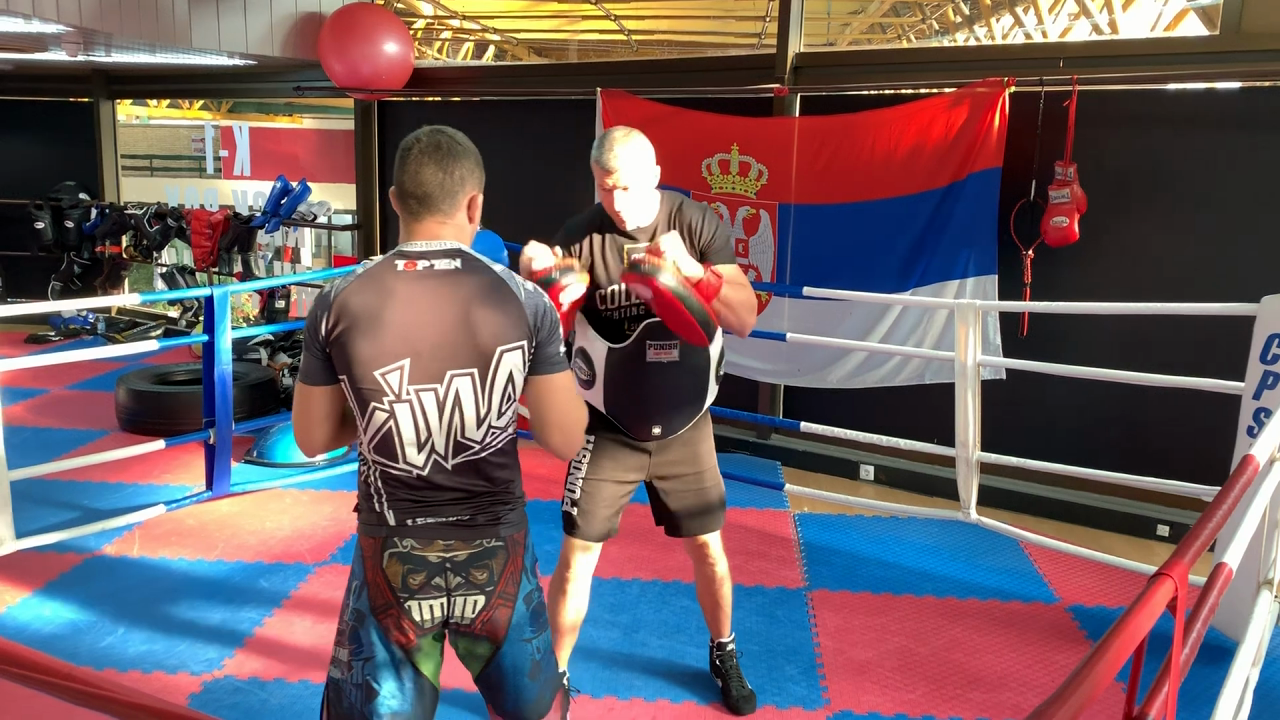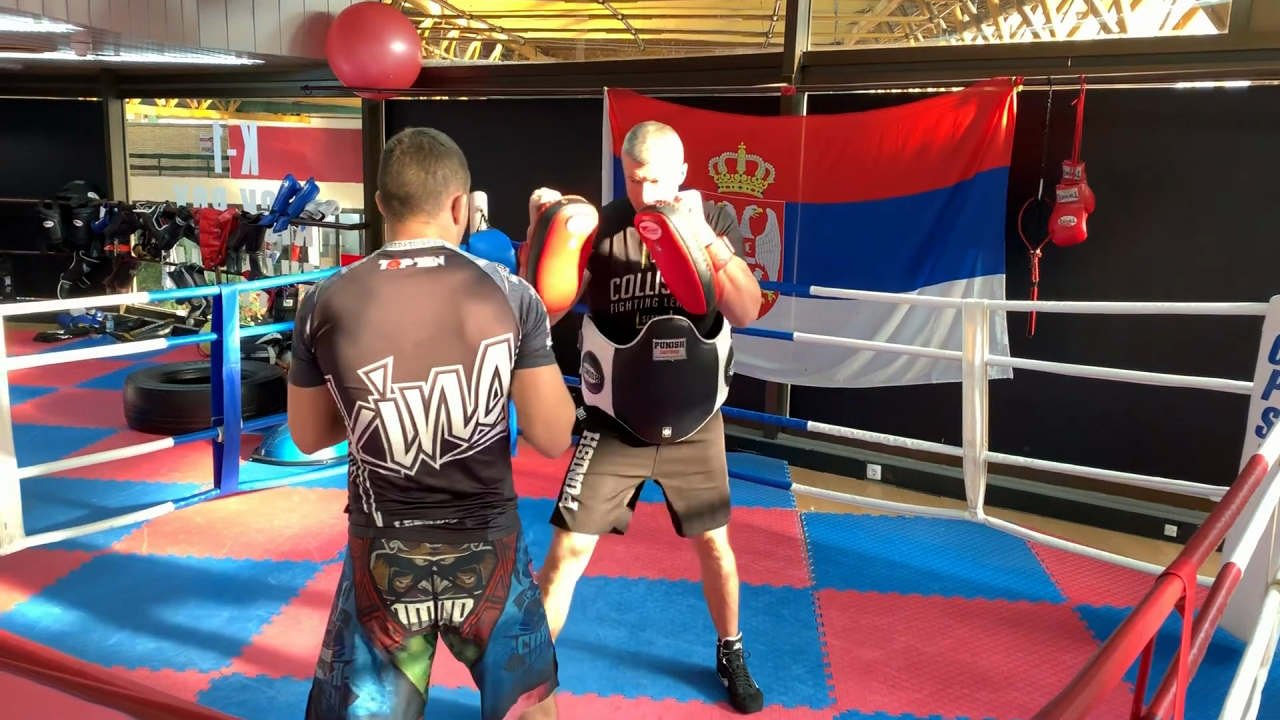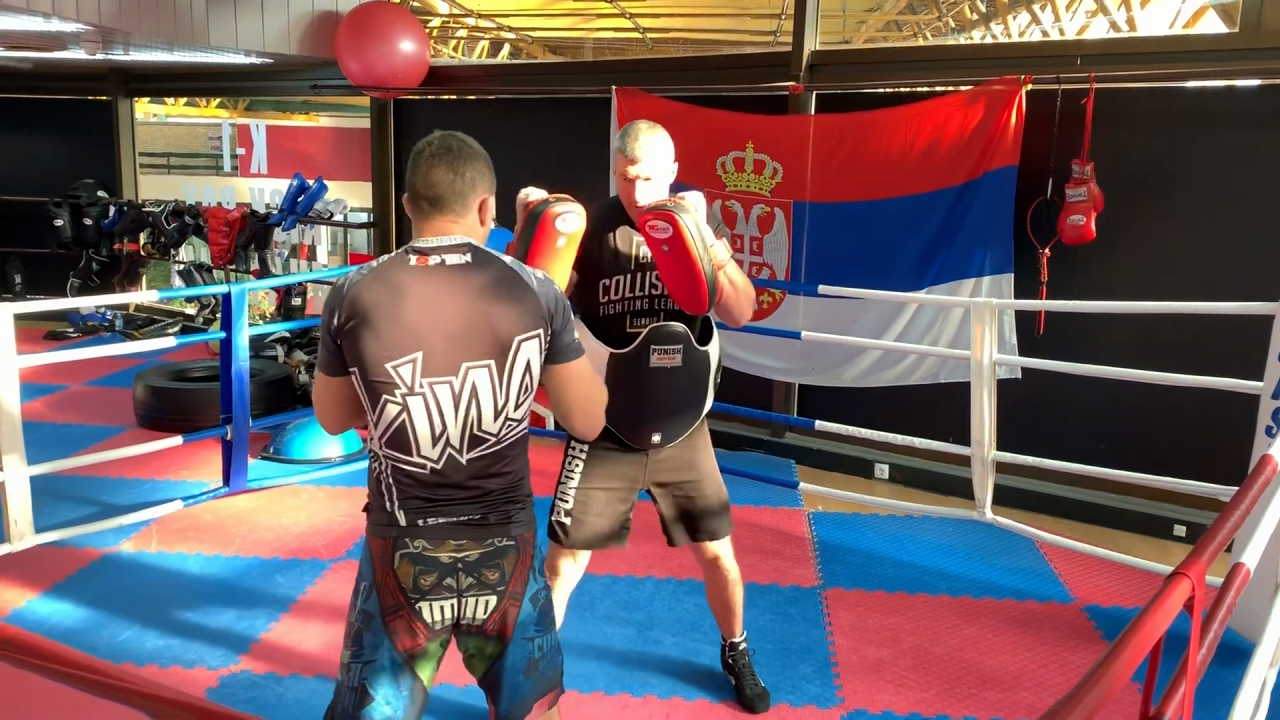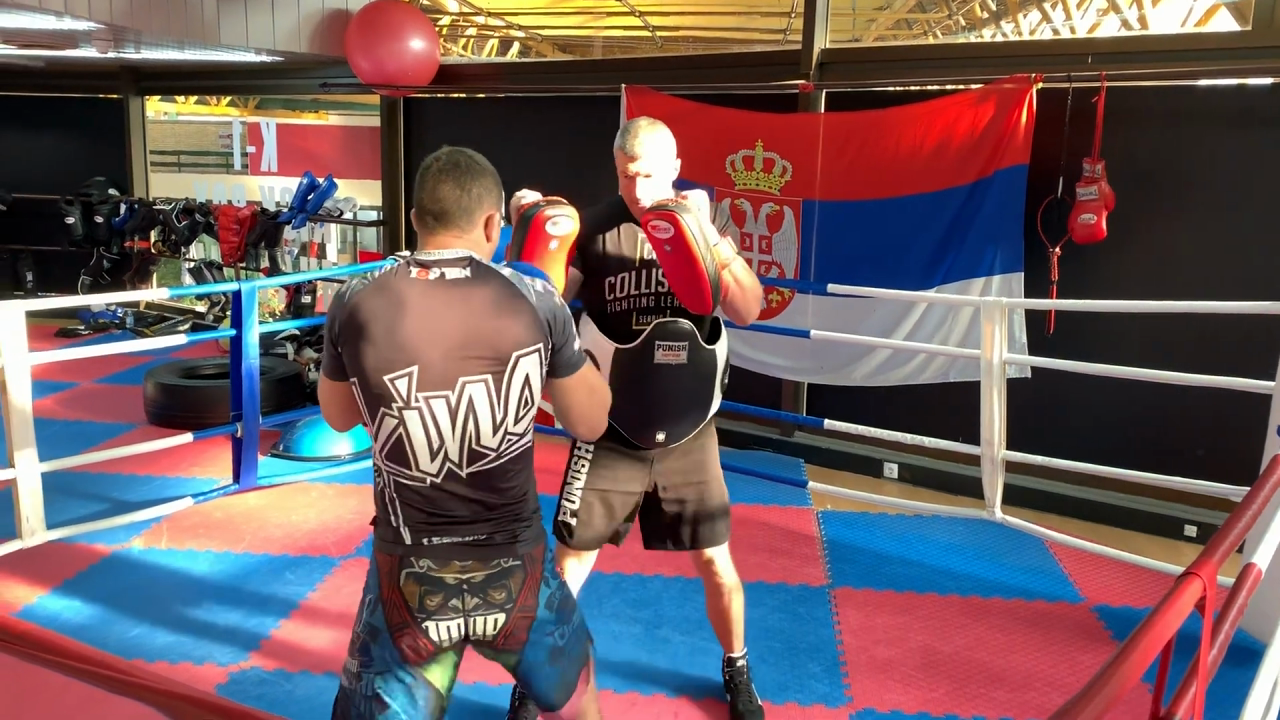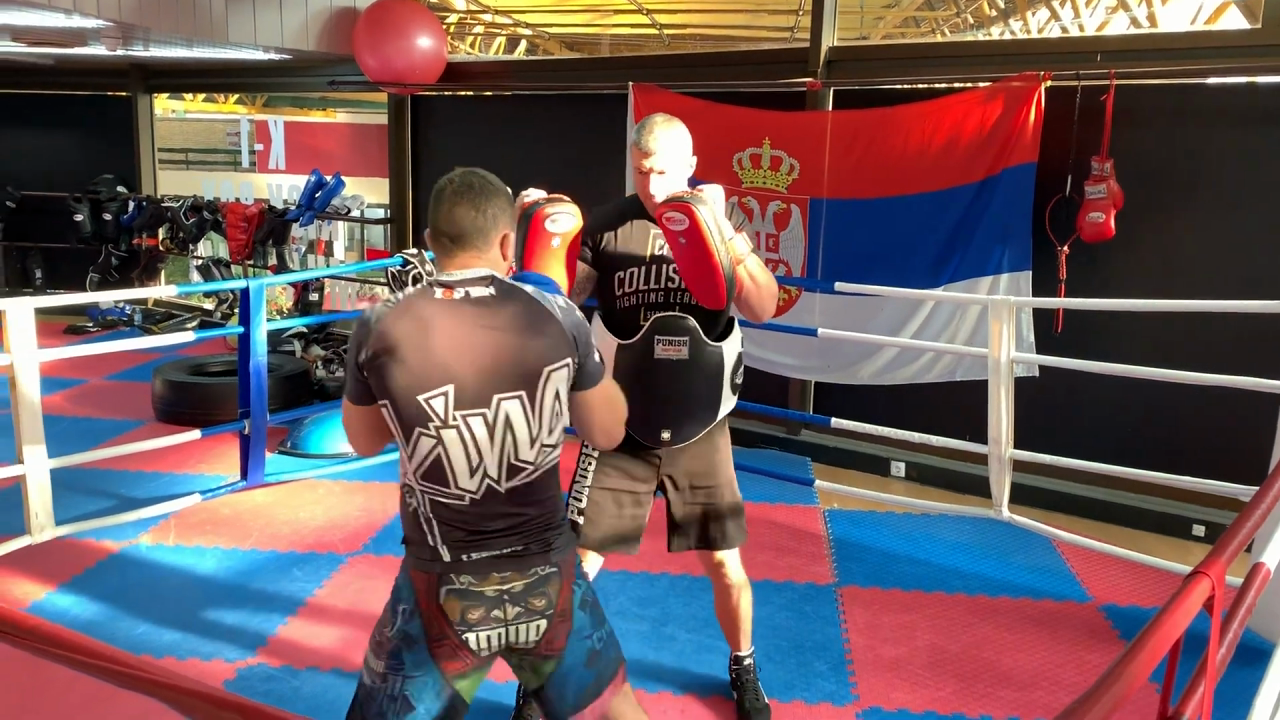
dt=0.2s
person 1, frame 1
left shoulder: (698, 223)
right shoulder: (579, 238)
left elbow: (745, 316)
left wrist: (692, 273)
right wrist: (531, 278)
left hip: (683, 420)
right hip: (607, 423)
left knee: (707, 546)
right knee: (576, 557)
left ankle: (724, 656)
person 1, frame 2
left shoulder: (713, 220)
right shoulder: (598, 227)
left elbow: (746, 311)
right wrist: (539, 234)
left hip: (693, 421)
right hip: (615, 422)
left knee: (714, 543)
right knee: (569, 551)
left ankle: (731, 654)
person 1, frame 3
left shoulder: (700, 224)
right shoulder: (587, 228)
left elbow: (740, 312)
left wrist: (704, 240)
left hip: (681, 427)
right hip: (603, 431)
left knee: (716, 553)
right knee: (564, 563)
left ankle: (736, 653)
person 1, frame 4
left shoulder: (706, 222)
right shoulder: (591, 229)
left elbow: (747, 310)
left wrist: (708, 239)
left hip: (688, 430)
right hip: (609, 430)
left knee: (715, 562)
right knee: (570, 563)
left ankle: (736, 670)
person 1, frame 5
left shoulder: (723, 220)
right shoulder: (606, 225)
left elbow: (763, 307)
left wrist: (722, 233)
left hip: (700, 430)
right hip: (620, 429)
left knee: (724, 562)
right knee: (580, 561)
left ankle: (743, 669)
person 2, frame 1
left shoulder: (339, 304)
right shoulder: (523, 300)
left elbow: (313, 440)
right elbow: (565, 441)
left hip: (394, 558)
right hip: (494, 552)
person 2, frame 2
left shoulder: (325, 304)
right shoulder: (509, 294)
left elbow: (307, 436)
right elbow: (553, 438)
left hip: (384, 558)
right hip: (486, 551)
person 2, frame 3
left shoulder: (352, 297)
right shoulder: (535, 291)
left elbow: (333, 418)
right elbow: (587, 422)
left hip: (403, 557)
right hip: (503, 549)
person 2, frame 4
left shoulder: (354, 306)
right shoulder: (536, 303)
left elbow: (340, 414)
right elbow: (591, 421)
left hip: (411, 571)
right hip: (512, 563)
person 2, frame 5
left shoulder: (379, 330)
right shoulder: (557, 317)
left elbow: (364, 440)
right elbow: (608, 432)
left hip: (445, 587)
right hip: (543, 571)
